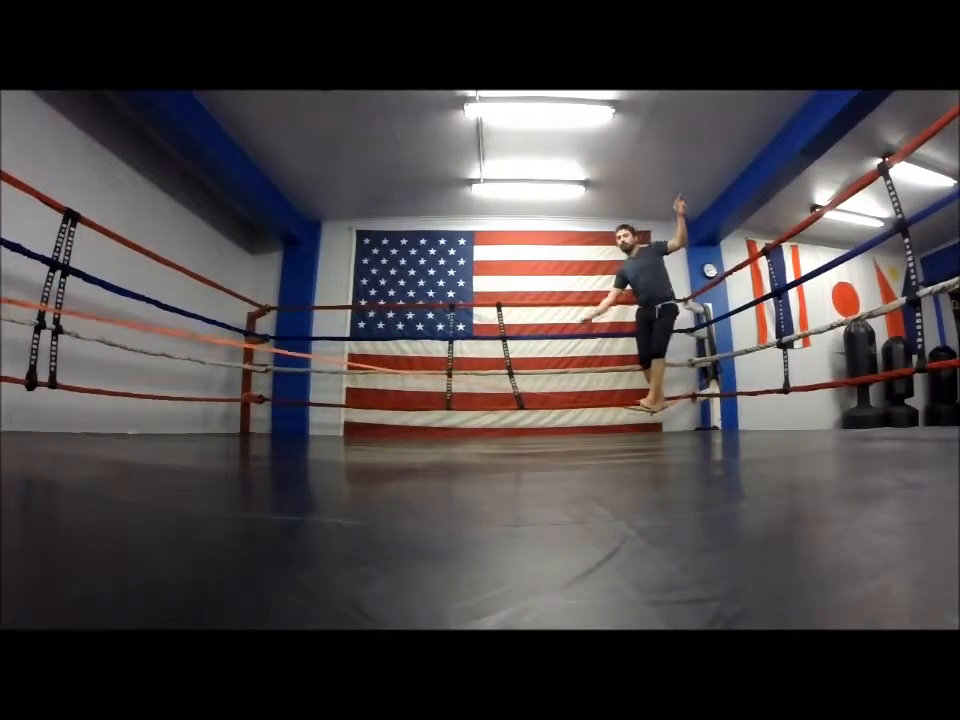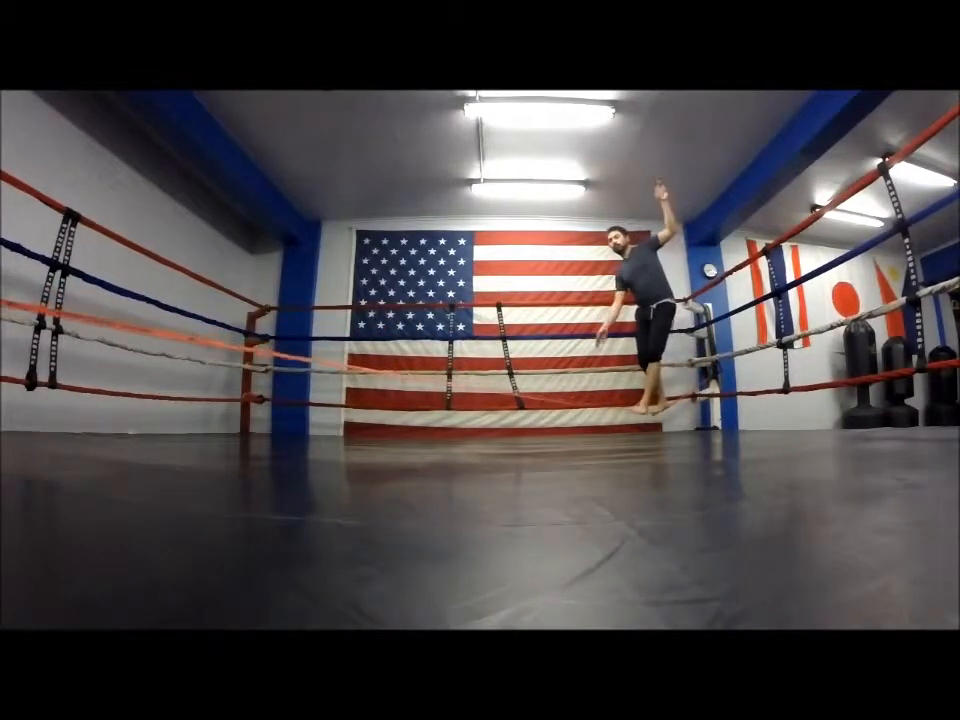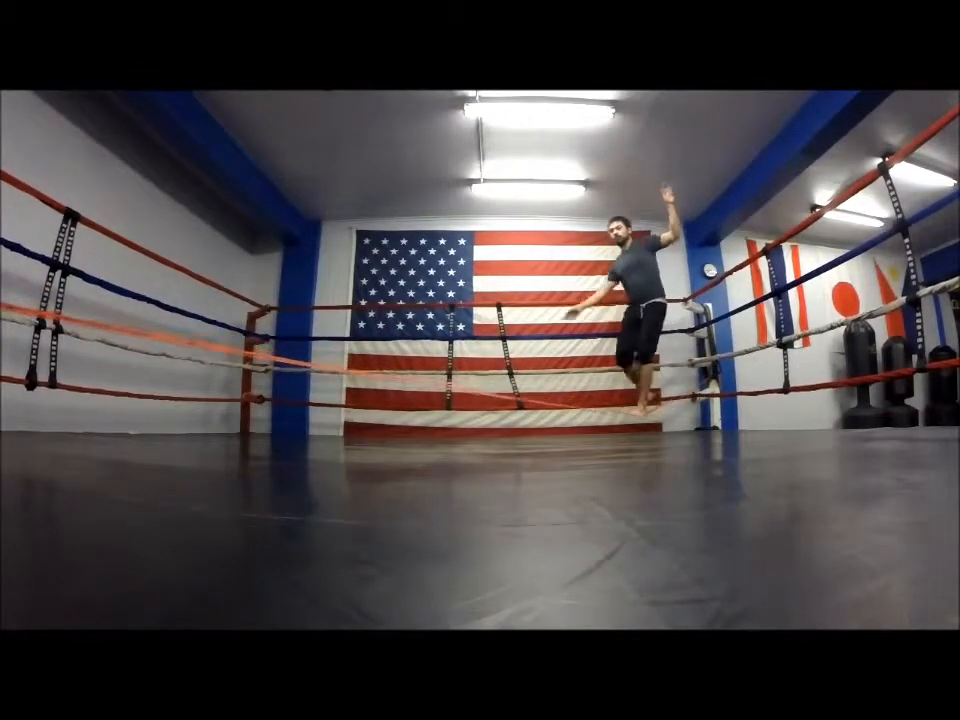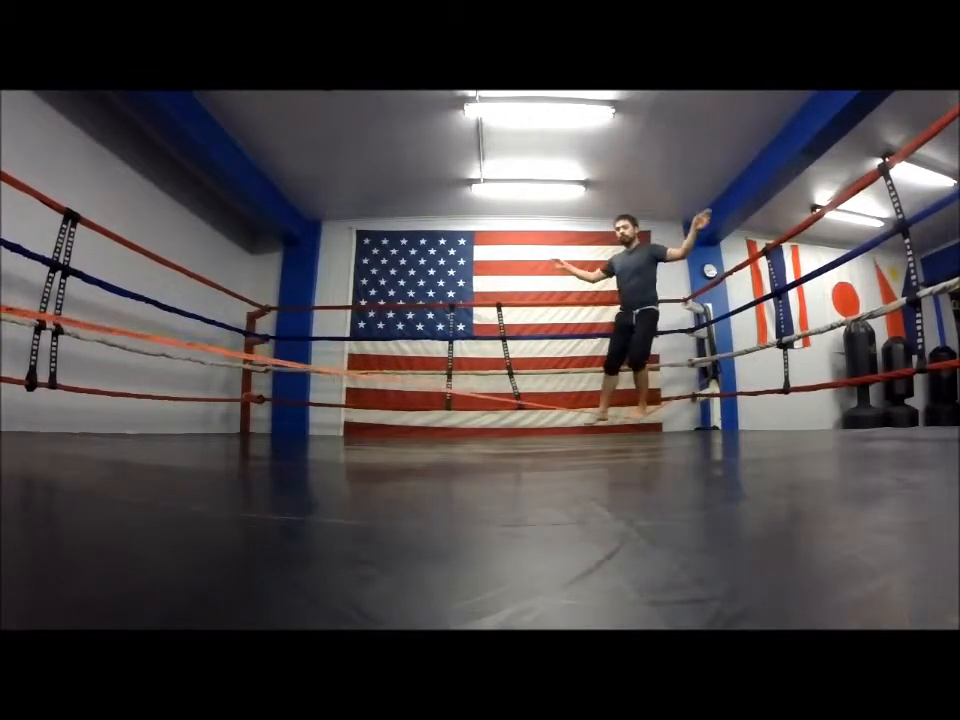
dt=0.3s
person 1, frame 1
left shoulder: (653, 250)
right shoulder: (624, 270)
left elbow: (680, 242)
right elbow: (611, 297)
left wrist: (680, 215)
right wrist: (593, 313)
left hip: (665, 307)
right hip: (644, 312)
left knee: (658, 349)
right knee: (645, 357)
left ankle: (652, 397)
right ankle: (659, 399)
person 1, frame 2
left shoulder: (646, 247)
right shoulder: (621, 272)
left elbow: (672, 230)
right elbow: (618, 302)
left wrist: (664, 201)
right wrist: (607, 325)
left hip: (663, 306)
right hip: (643, 311)
left knee: (653, 353)
right knee: (644, 357)
left ankle: (645, 403)
right ankle: (661, 400)
person 1, frame 3
left shoulder: (646, 245)
right shoulder: (618, 265)
left elbow: (674, 234)
right elbow: (603, 291)
left wrist: (670, 205)
right wrist: (581, 306)
left hip: (654, 306)
right hip: (633, 310)
left knee: (644, 353)
right knee: (622, 355)
left ankle: (642, 404)
right ankle: (644, 392)
person 1, frame 4
left shoulder: (650, 250)
right shoulder: (616, 260)
left elbow: (680, 252)
right elbow: (593, 277)
left wrist: (694, 229)
right wrist: (569, 268)
left hip: (645, 313)
right hip: (624, 315)
left knee: (637, 359)
right knee: (611, 361)
left ankle: (642, 407)
right ankle: (602, 410)
